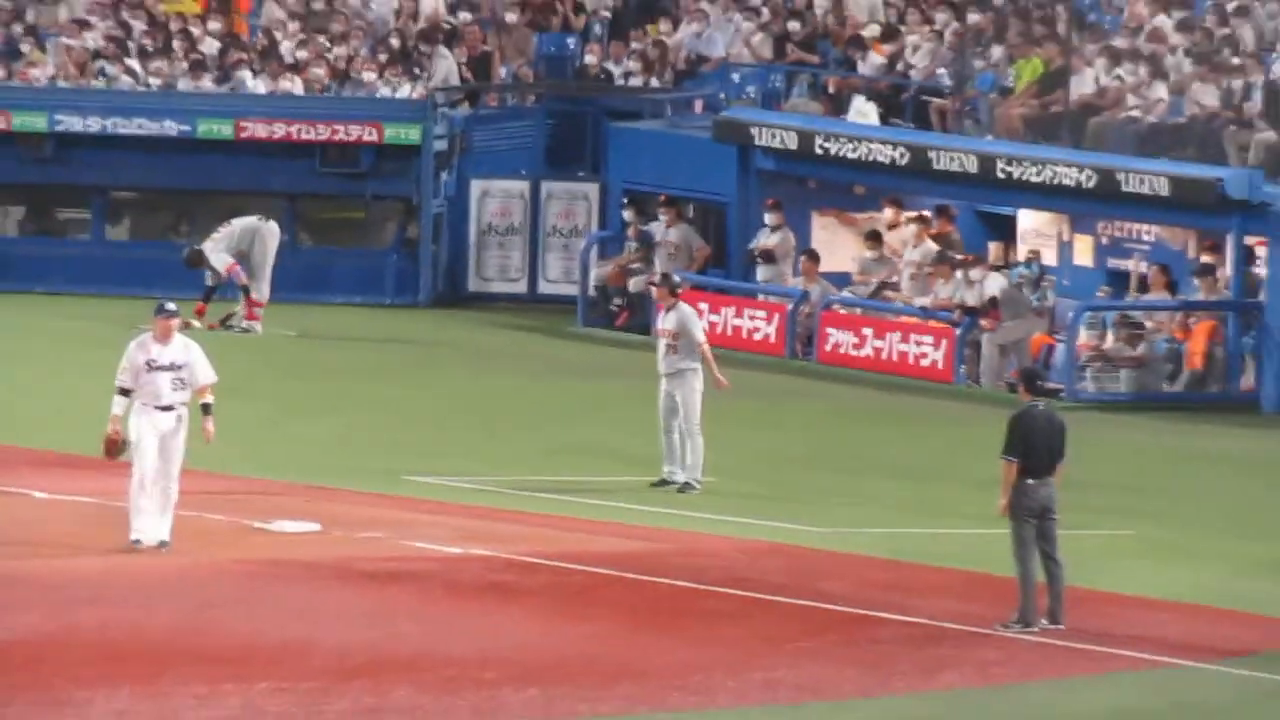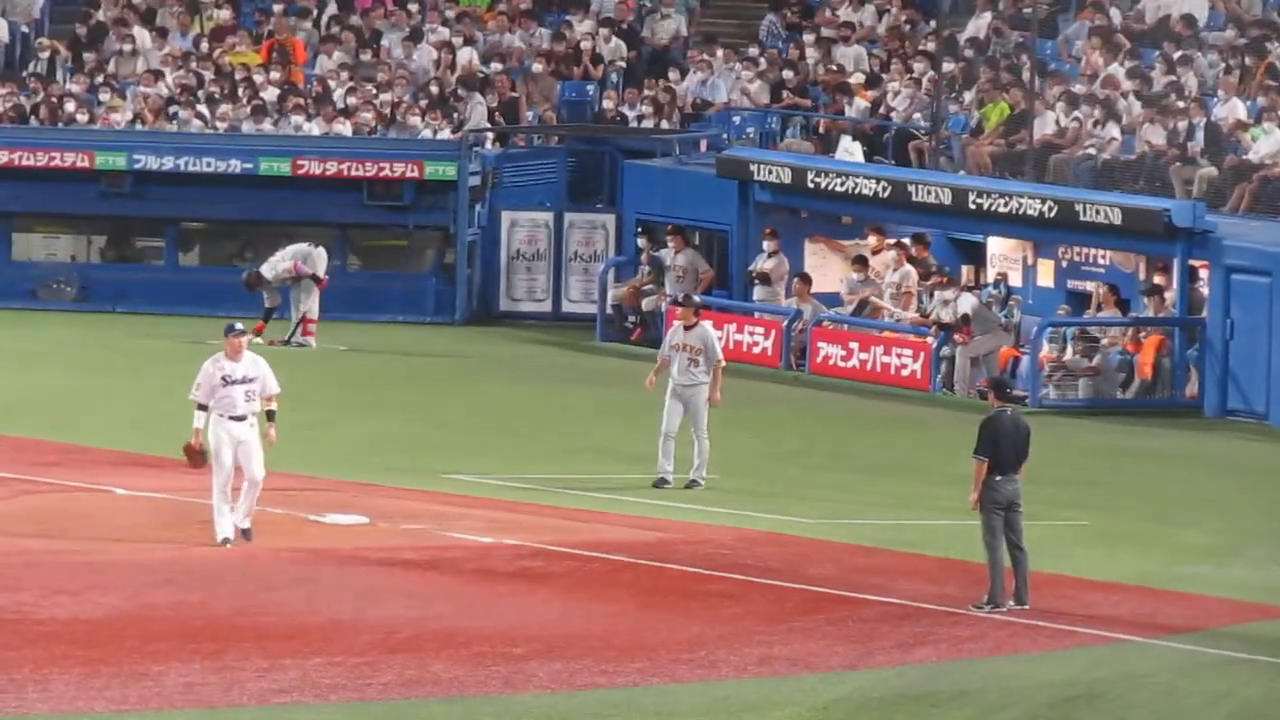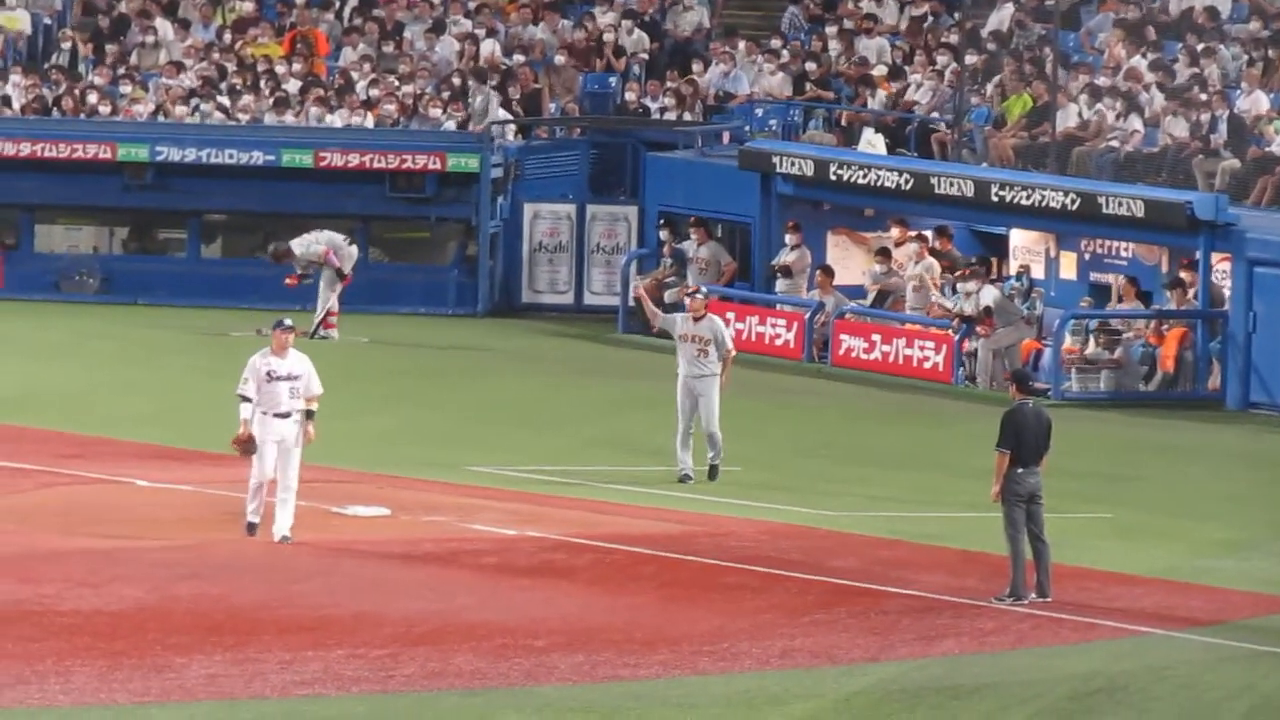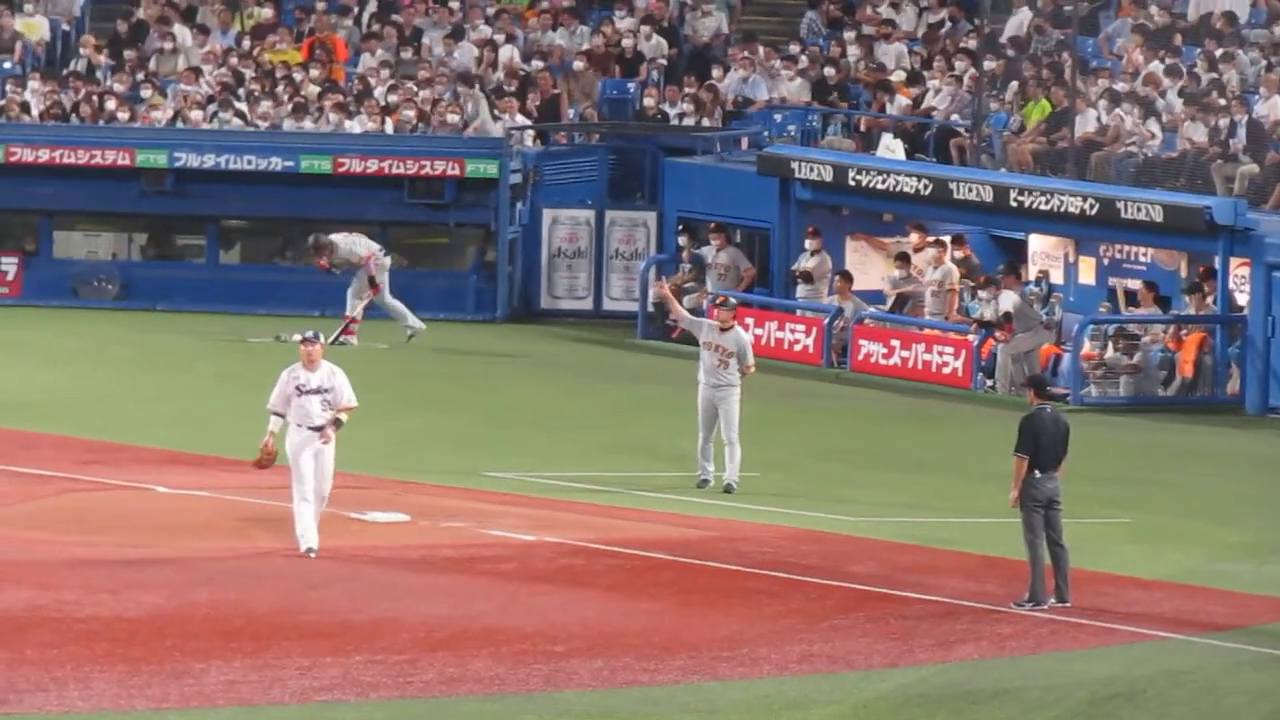
dt=0.5s
person 1, frame 1
left shoulder: (1021, 418)
right shoulder: (1056, 419)
left elbow: (1012, 461)
right elbow: (1059, 460)
left wrist: (1004, 496)
left hip: (1025, 490)
right hip: (1048, 490)
left knee: (1025, 556)
right knee: (1051, 555)
left ankle: (1027, 618)
right ankle: (1055, 616)
person 1, frame 2
left shoulder: (990, 422)
right shoulder: (1022, 423)
left elbow: (982, 460)
right elbow: (1023, 459)
left wrist: (975, 491)
left hip: (993, 485)
right hip: (1014, 485)
left knee: (994, 545)
right knee: (1016, 543)
left ankle: (996, 599)
right ankle: (1021, 597)
person 1, frame 3
left shoulder: (1012, 414)
right shoulder: (1043, 415)
left elbow: (1004, 453)
right elbow: (1044, 451)
left wrist: (997, 483)
left hip: (1015, 478)
right hip: (1035, 478)
left knee: (1016, 537)
right knee: (1038, 535)
left ankle: (1018, 592)
right ankle: (1043, 590)
person 1, frame 4
left shoulder: (1031, 419)
right shoulder: (1061, 420)
left elbow: (1023, 457)
right elbow: (1062, 456)
left wrist: (1015, 489)
left hip: (1033, 483)
right hip: (1053, 483)
left knee: (1035, 542)
right knee: (1057, 540)
left ankle: (1037, 597)
right ankle: (1062, 595)
person 2, frame 1
left shoulder: (189, 348)
right shoulder: (138, 347)
left elbow: (204, 386)
right elbow: (124, 386)
left wrist: (208, 418)
right wrist: (115, 420)
left hip: (176, 418)
right hip: (144, 416)
left knee: (169, 480)
right knee: (142, 474)
left ankle: (161, 534)
right ankle: (138, 533)
person 2, frame 2
left shoulder: (257, 362)
right shoulder: (212, 366)
left elbow: (270, 396)
right elbow: (202, 401)
left wrist: (270, 425)
right wrist: (197, 432)
left hip: (249, 426)
right hip: (221, 426)
left knee: (255, 476)
right knee: (222, 481)
left ankle: (242, 520)
right ankle: (224, 531)
person 2, frame 3
left shoulder: (302, 361)
right shoulder: (258, 361)
left elbow: (312, 396)
right elbow: (246, 395)
left wrist: (309, 423)
right wrist: (245, 424)
left hip: (293, 424)
right hip: (265, 423)
left knee: (289, 480)
right knee: (262, 474)
left ankle: (283, 530)
right ankle: (253, 515)
person 2, frame 4
left shoulder: (335, 374)
right shoulder: (289, 375)
left elbow: (346, 407)
right elbow: (278, 408)
left wrist: (333, 428)
right wrist: (271, 434)
left hip: (325, 437)
right hip: (299, 436)
left knee: (323, 491)
right knee: (303, 490)
left ankle: (308, 530)
right ankle: (307, 542)
person 3, frame 1
left shoulder: (684, 313)
right shoulder: (663, 314)
left elbow: (701, 345)
left wrist: (715, 374)
left hip: (686, 376)
right hip: (667, 378)
left knee: (690, 429)
right knee: (668, 429)
left ankle: (692, 479)
right ankle: (673, 474)
person 3, frame 2
left shoulder: (707, 333)
right shoulder: (674, 331)
left elbow: (717, 363)
right elbow: (666, 357)
left wrist: (715, 390)
right wrist: (653, 373)
left hip: (699, 389)
right hip: (676, 387)
left knee: (701, 434)
right knee: (668, 431)
left ankle: (698, 476)
right ankle: (665, 474)
person 3, frame 3
left shoulder: (715, 324)
right shoulder: (679, 320)
left elbow: (728, 352)
left wrist: (722, 376)
left hip: (708, 381)
right hip: (685, 380)
left knee: (710, 428)
right knee: (684, 428)
left ankle: (715, 460)
right ankle: (686, 470)
person 3, frame 4
left shoulder: (740, 337)
right shoulder: (705, 327)
left elbow: (749, 368)
left wrist: (730, 374)
left hip: (728, 392)
right hip: (705, 390)
left knee: (730, 437)
right knee: (705, 437)
right ankle: (706, 475)
